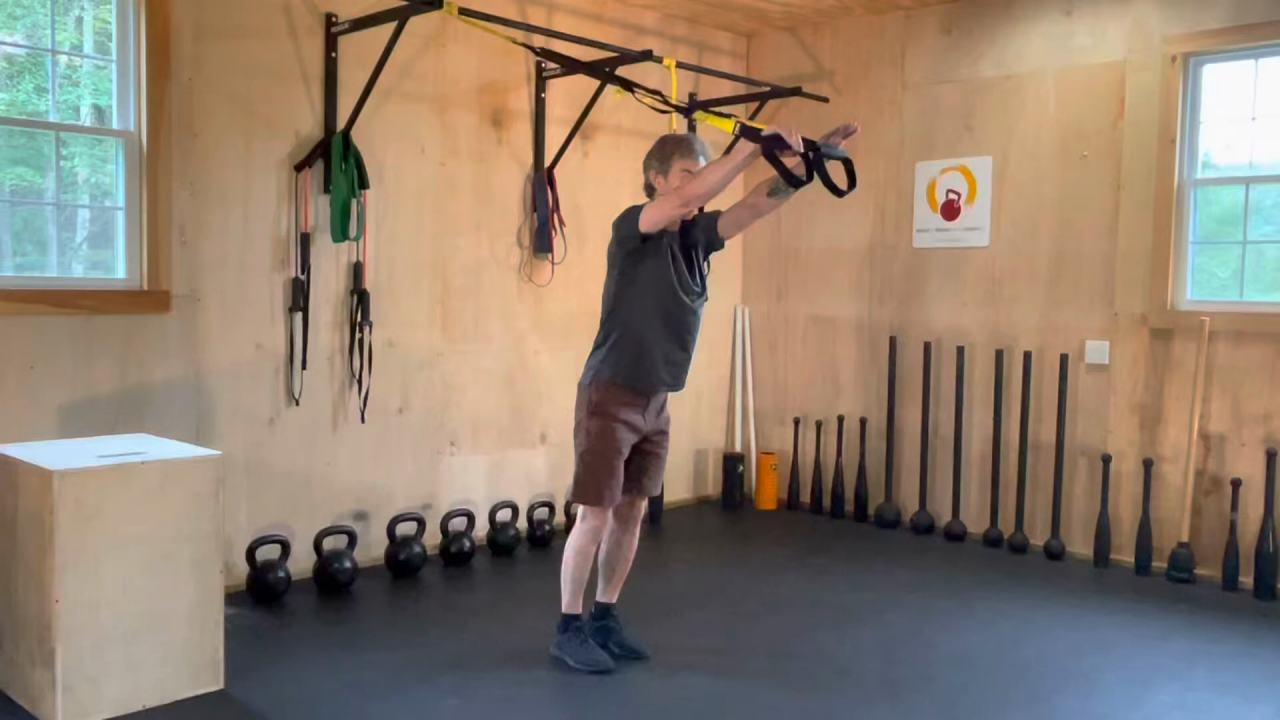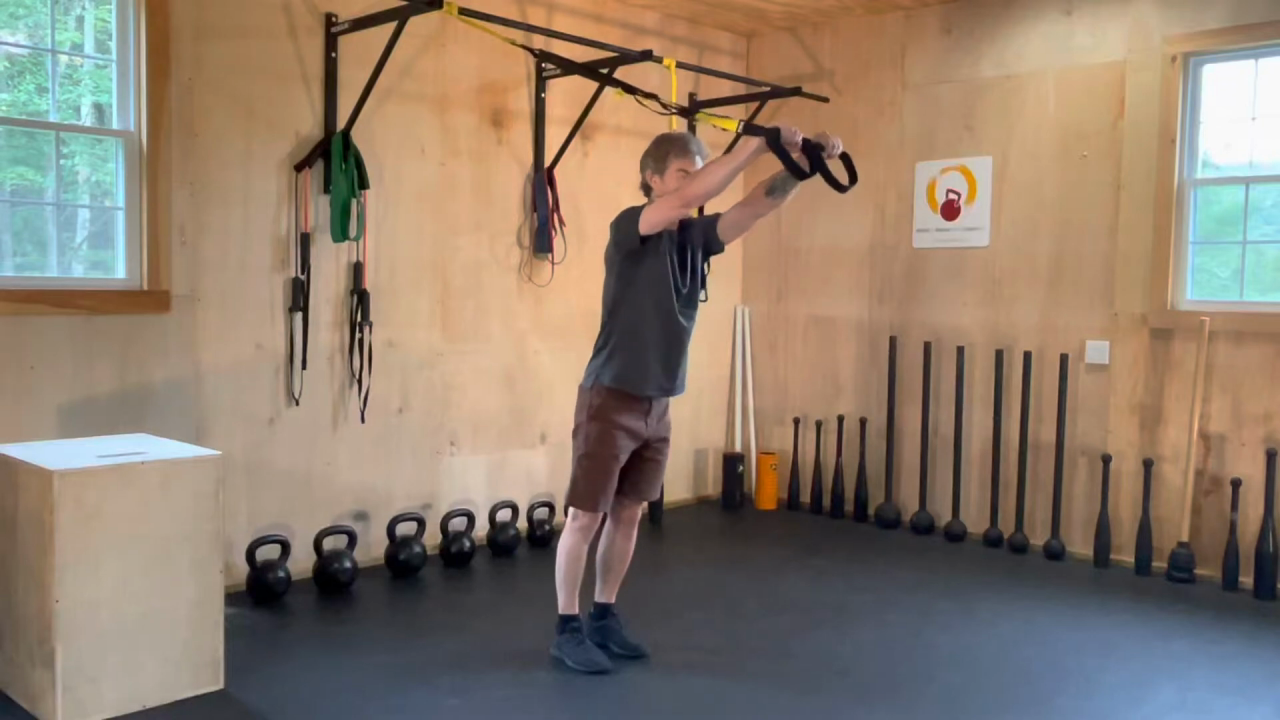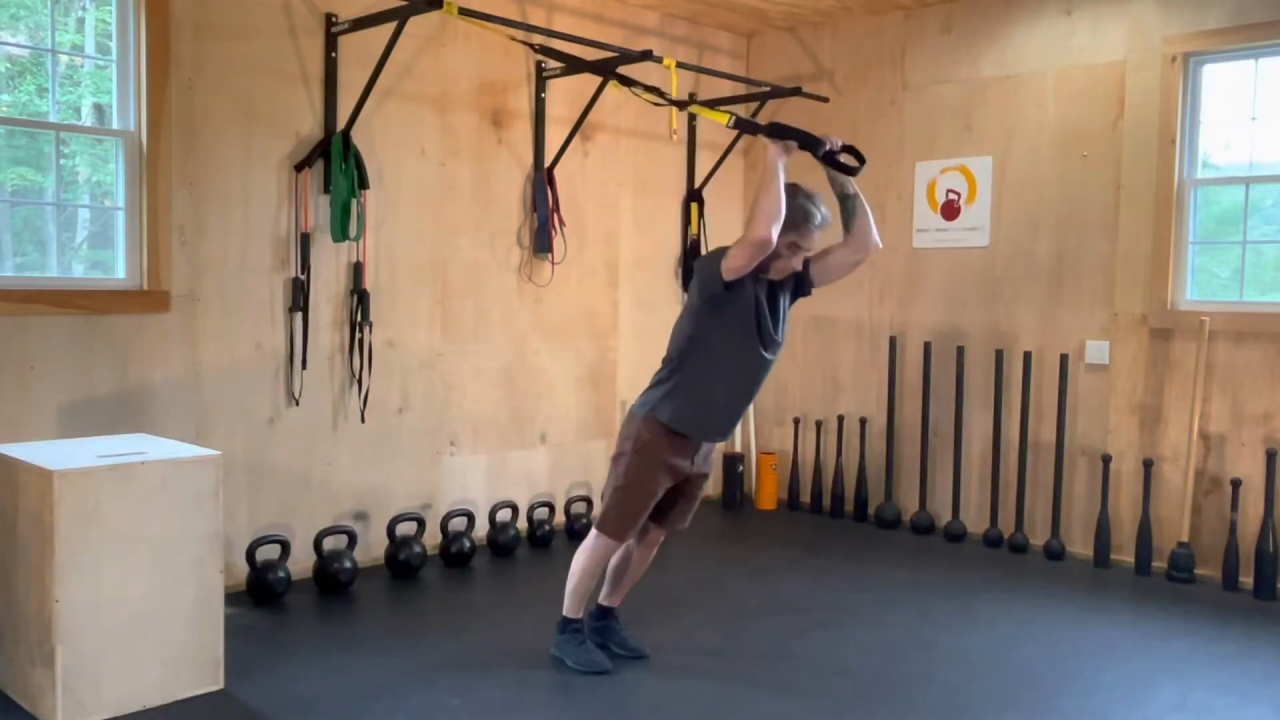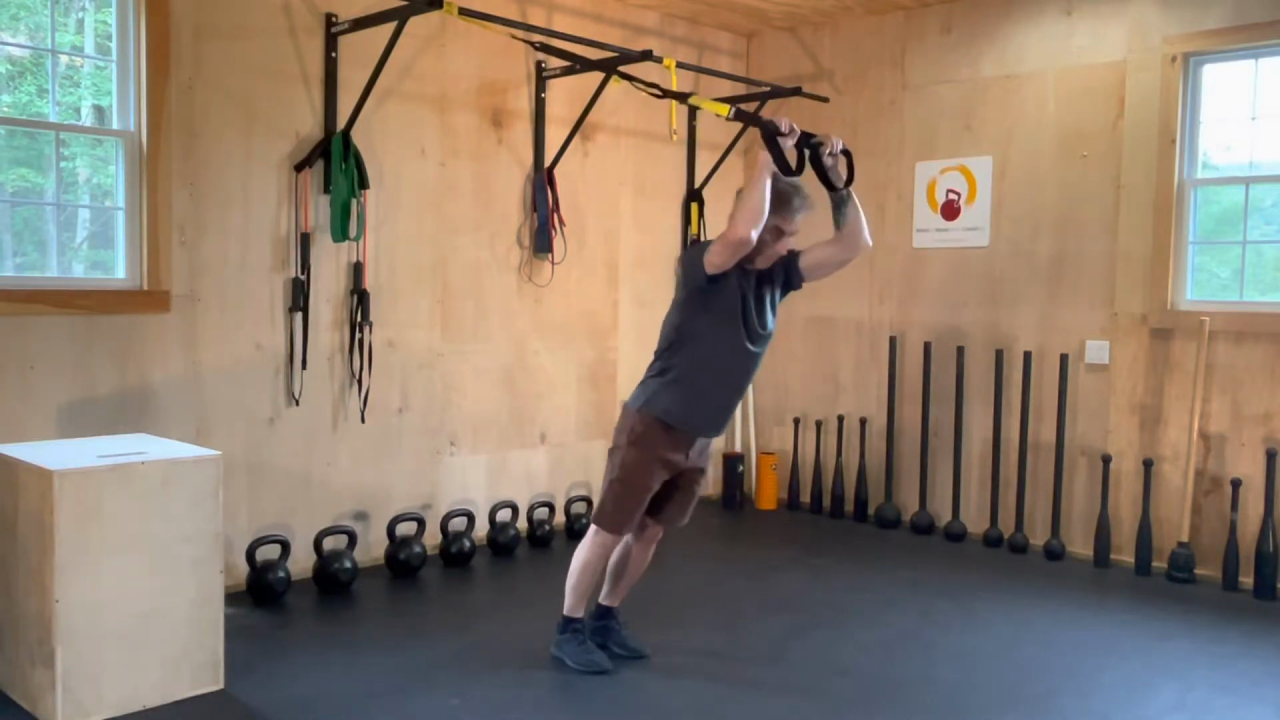
dt=1s
person 1, frame 1
left shoulder: (698, 234)
right shoulder: (631, 227)
left elbow: (759, 202)
right elbow: (686, 198)
right wrist: (753, 146)
left hip: (655, 401)
right hip: (608, 396)
left knee: (630, 513)
right knee: (594, 516)
left ankle: (604, 618)
right ankle: (569, 629)
person 1, frame 2
left shoulder: (695, 236)
right shoulder: (631, 228)
left elbow: (756, 205)
right elbow: (689, 197)
left wrist: (804, 163)
right wrist: (755, 145)
left hip: (656, 404)
right hip: (610, 400)
left knee: (627, 515)
right knee: (585, 517)
left ankle: (603, 618)
right ankle: (567, 629)
person 1, frame 3
left shoulder: (788, 281)
right shoulder: (718, 272)
left elbow: (864, 245)
right elbow: (758, 236)
left wrist: (840, 176)
right wrist: (775, 161)
left hip: (703, 444)
right hip: (658, 432)
left knee: (650, 537)
right knee: (610, 535)
left ankle: (604, 620)
right ankle: (568, 630)
person 1, frame 4
left shoulder: (776, 274)
right shoulder: (703, 265)
left elbow: (853, 244)
right elbow: (740, 236)
left wrist: (834, 174)
right wrist: (767, 158)
left hip: (699, 438)
right hip: (651, 427)
left knee: (647, 533)
right knee: (607, 532)
left ankle: (604, 620)
right ankle: (568, 630)
